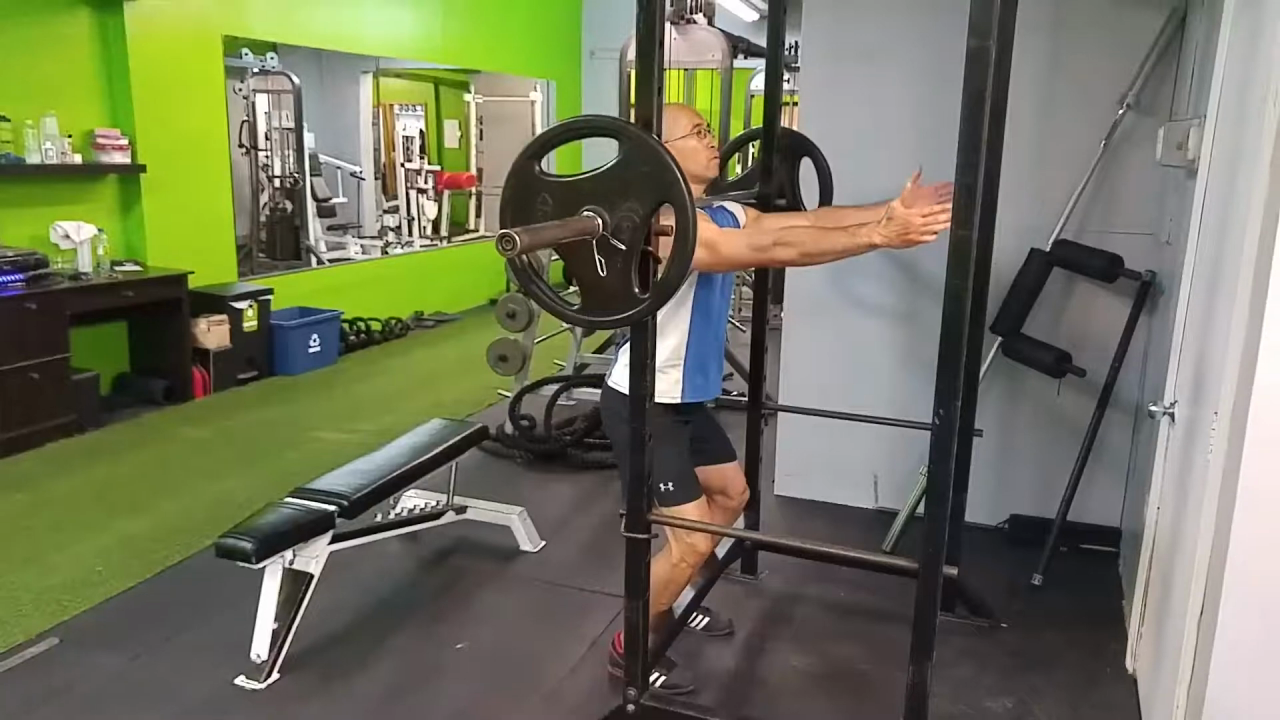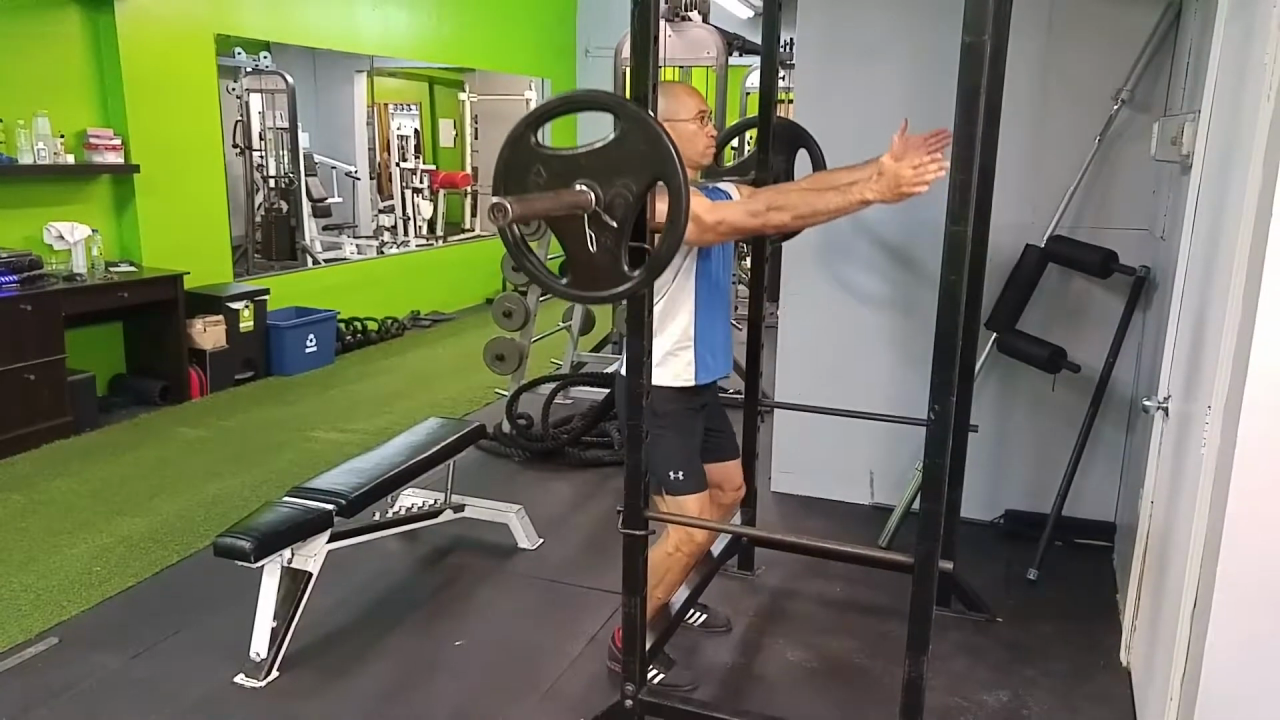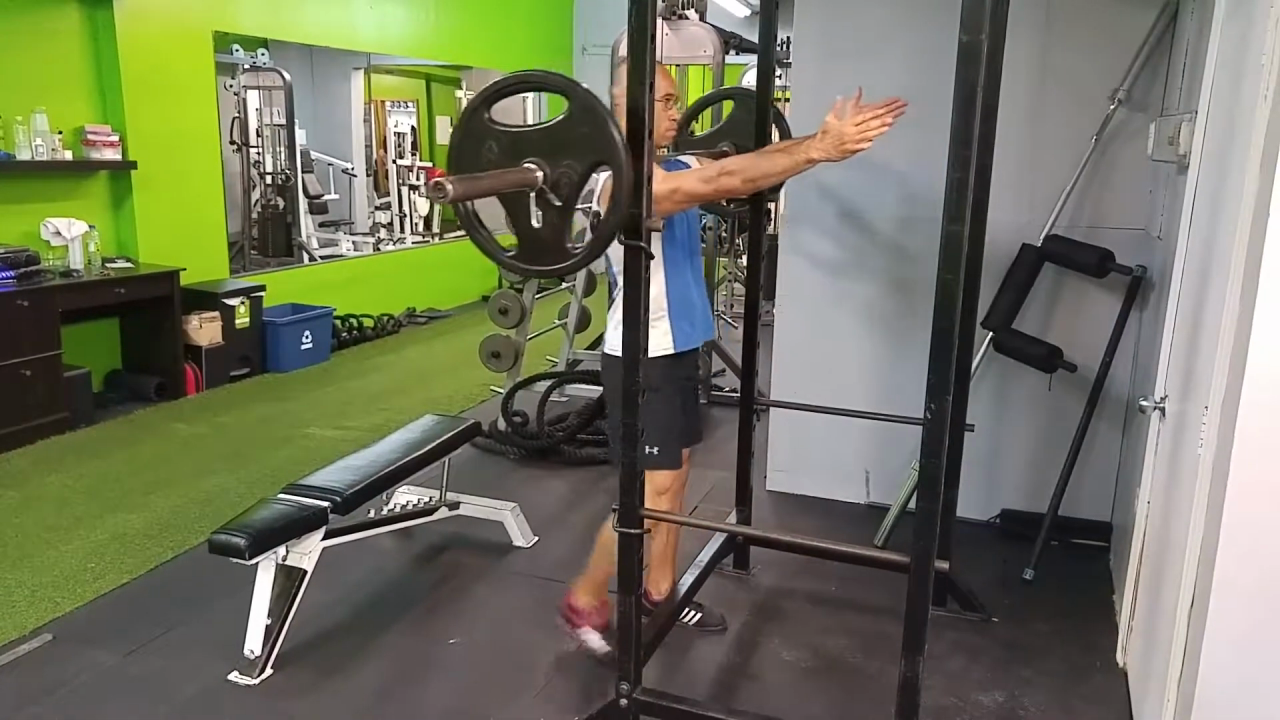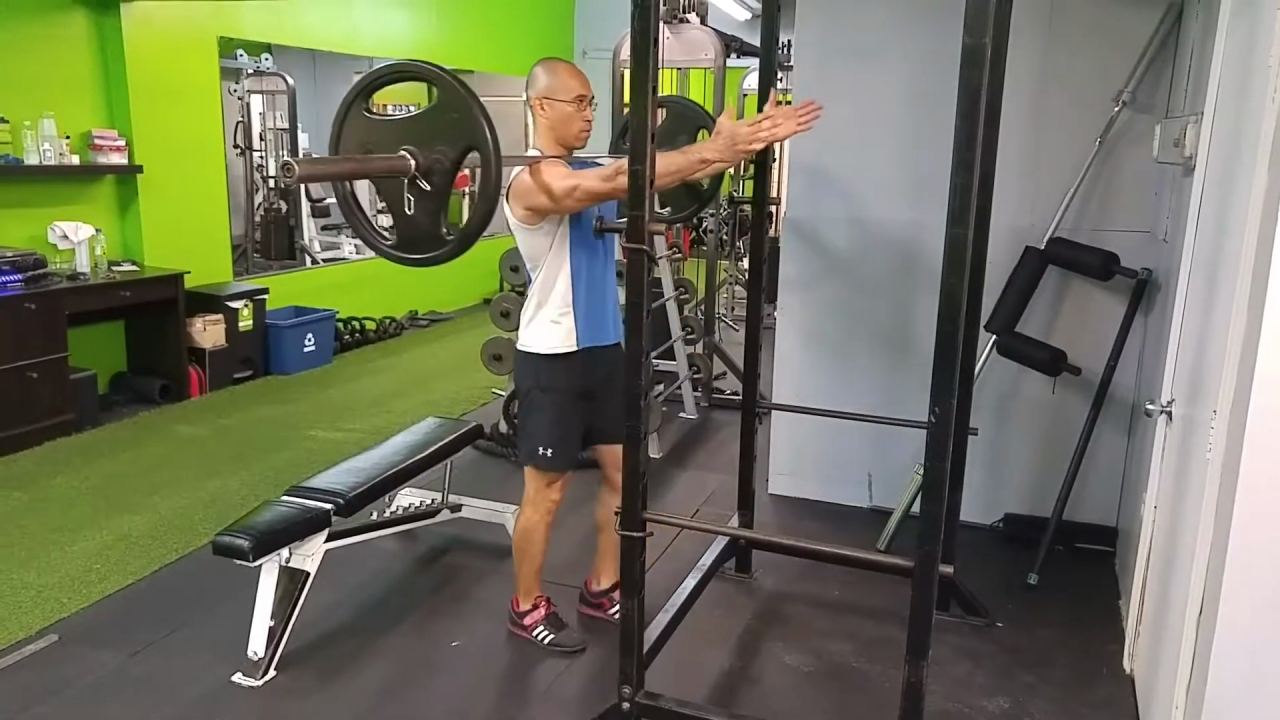
dt=0.7s
person 1, frame 1
left shoulder: (724, 215)
left elbow: (799, 223)
right elbow: (775, 250)
left wrist: (891, 210)
right wrist: (879, 235)
left hip: (686, 396)
right hip: (643, 403)
left knee: (731, 495)
right knee: (692, 540)
left ankle: (669, 601)
right ankle: (630, 647)
person 1, frame 2
left shoulder: (717, 195)
right shoulder: (666, 204)
left elbow: (795, 191)
right elbow: (769, 218)
left wrist: (882, 166)
right wrist: (873, 192)
left hip: (698, 383)
right hip: (658, 390)
left knee: (728, 492)
right knee: (690, 529)
left ankle: (667, 597)
right ankle: (629, 642)
person 1, frame 3
left shoulder: (676, 168)
left elbow: (741, 167)
right elbow: (721, 184)
left wrist: (833, 136)
right wrist: (818, 151)
left hip: (679, 351)
right hip: (640, 361)
left knee: (673, 483)
right knee: (654, 497)
left ankle: (657, 596)
right ankle: (585, 602)
person 1, frame 4
left shoulder: (590, 173)
right shoulder: (533, 182)
right elbow: (616, 183)
left wrist: (750, 138)
right wrist: (712, 150)
left hip: (603, 348)
right hip: (552, 358)
left knee: (624, 472)
right knee: (546, 491)
left ankle: (601, 588)
right ankle: (527, 607)
